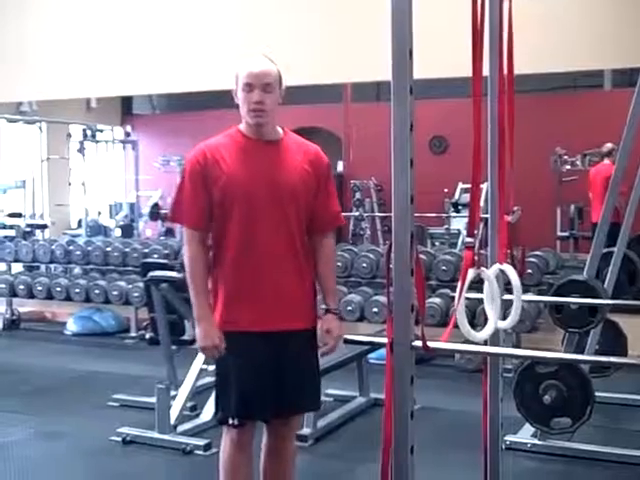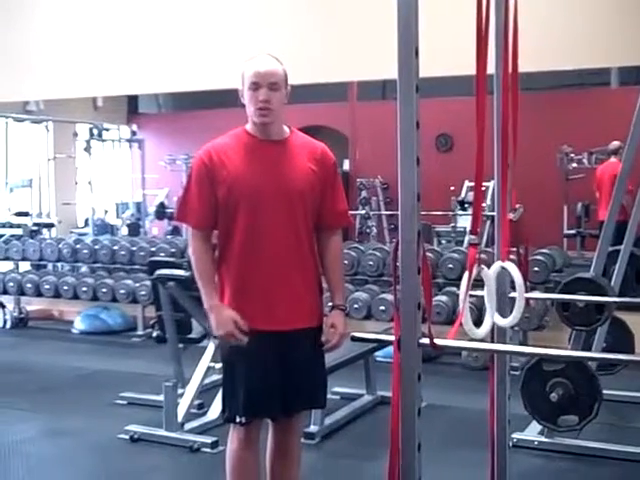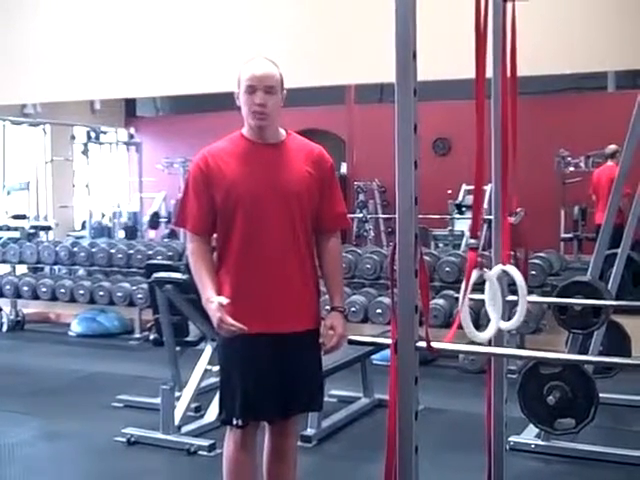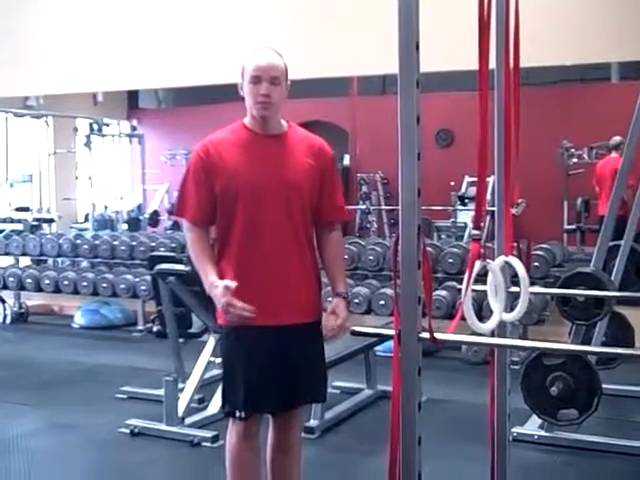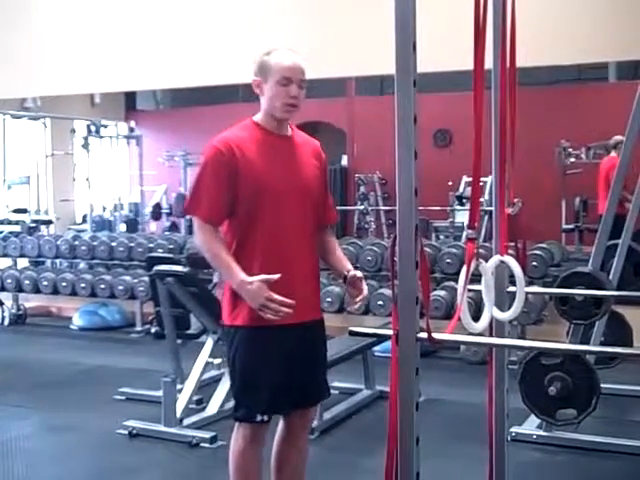
dt=0.7s
person 1, frame 1
left shoulder: (311, 158)
right shoulder: (207, 158)
left elbow: (323, 240)
right elbow: (194, 243)
left wrist: (331, 308)
right wrist: (203, 316)
left hip: (296, 320)
right hip: (236, 322)
left knee: (285, 425)
right knee: (238, 427)
person 1, frame 2
left shoulder: (318, 157)
right shoulder: (213, 158)
left elbow: (330, 237)
right elbow: (198, 238)
left wrist: (338, 306)
right wrist: (214, 307)
left hip: (303, 318)
right hip: (244, 320)
left knee: (290, 421)
right knee: (245, 425)
person 1, frame 3
left shoulder: (315, 159)
right shoulder: (210, 162)
left elbow: (329, 239)
right elbow: (196, 240)
left wrist: (337, 308)
right wrist: (210, 297)
left hip: (300, 320)
right hip: (242, 322)
left knee: (286, 424)
right knee: (242, 427)
person 1, frame 4
left shoulder: (316, 151)
right shoulder: (212, 152)
left elbow: (329, 229)
right elbow: (195, 228)
left wrist: (339, 291)
right wrist: (212, 283)
left hip: (302, 312)
right hip: (244, 314)
left knee: (291, 417)
right knee: (245, 420)
person 1, frame 5
left shoulder: (312, 151)
right shoulder: (227, 149)
right elbow: (204, 229)
left wrist: (346, 271)
right wrist: (241, 282)
left hip: (306, 311)
right hip: (255, 315)
left knee: (301, 416)
right knee: (252, 423)
